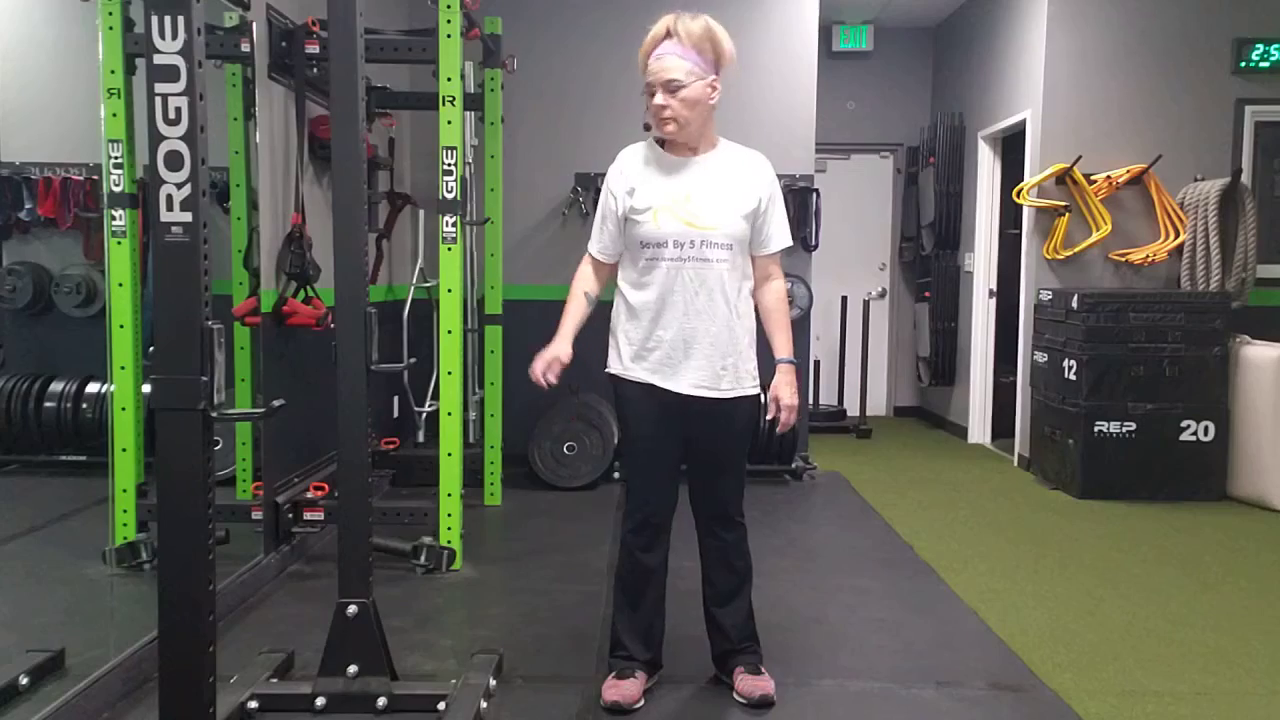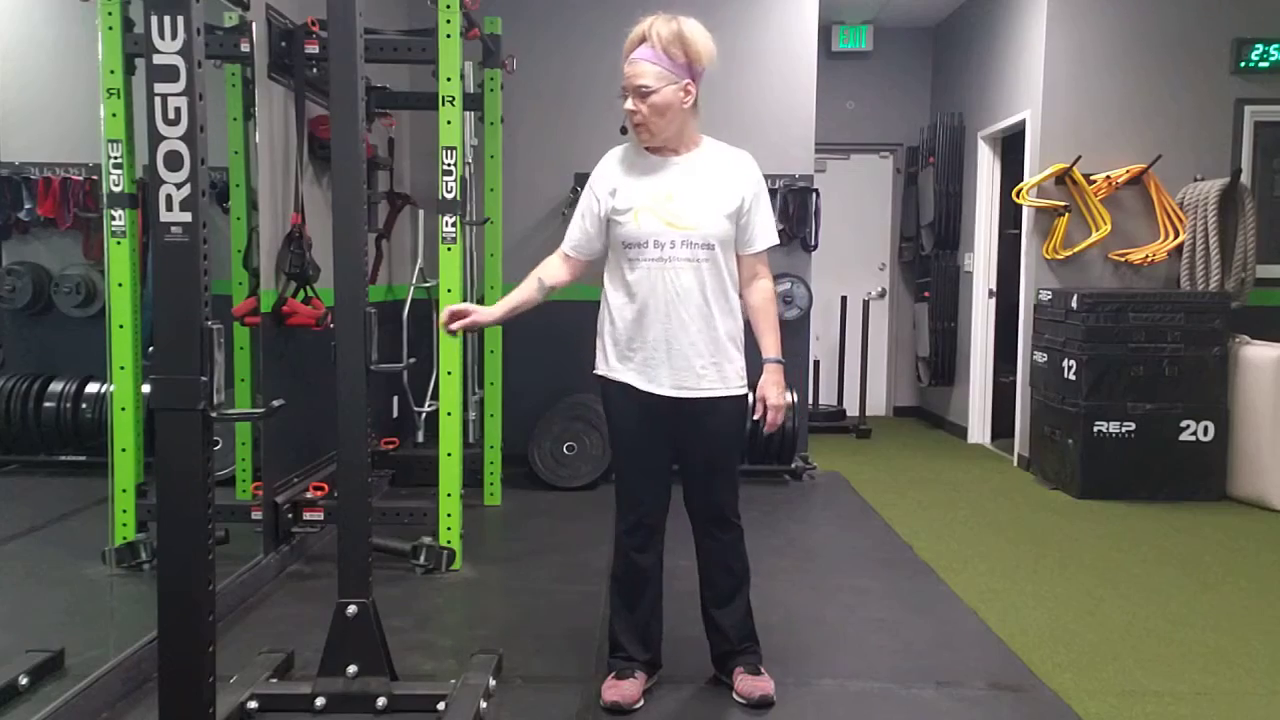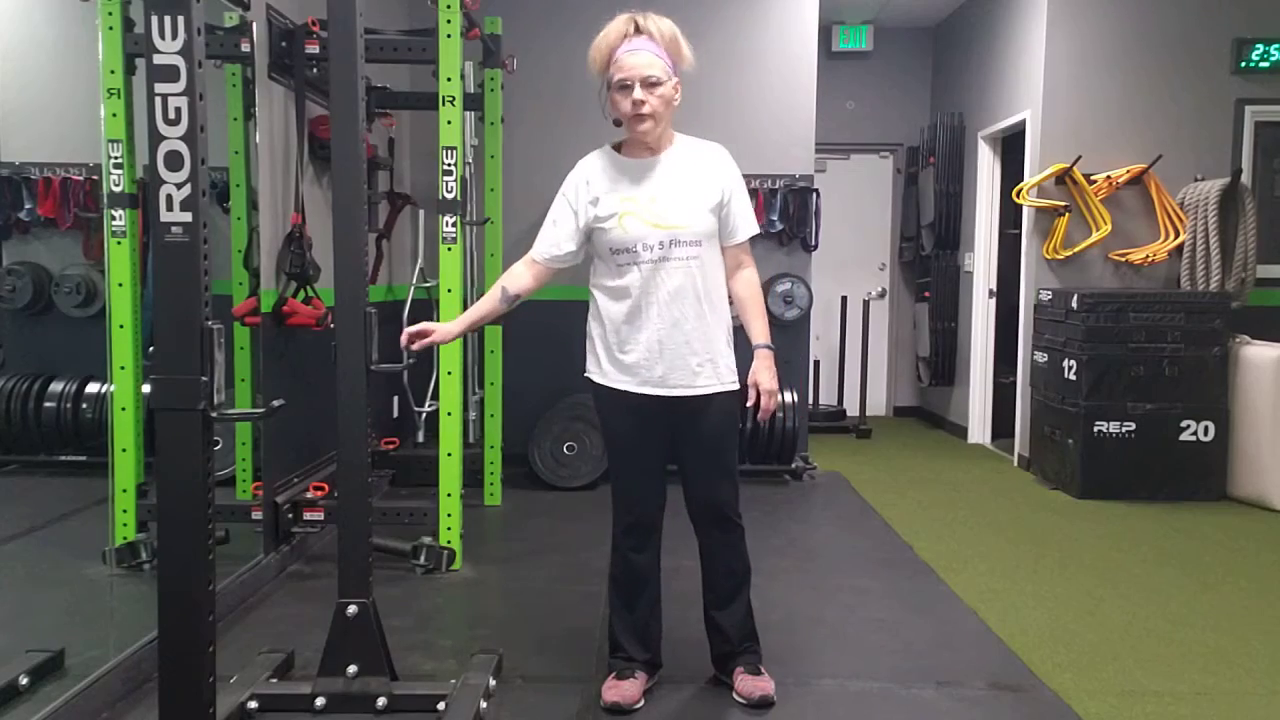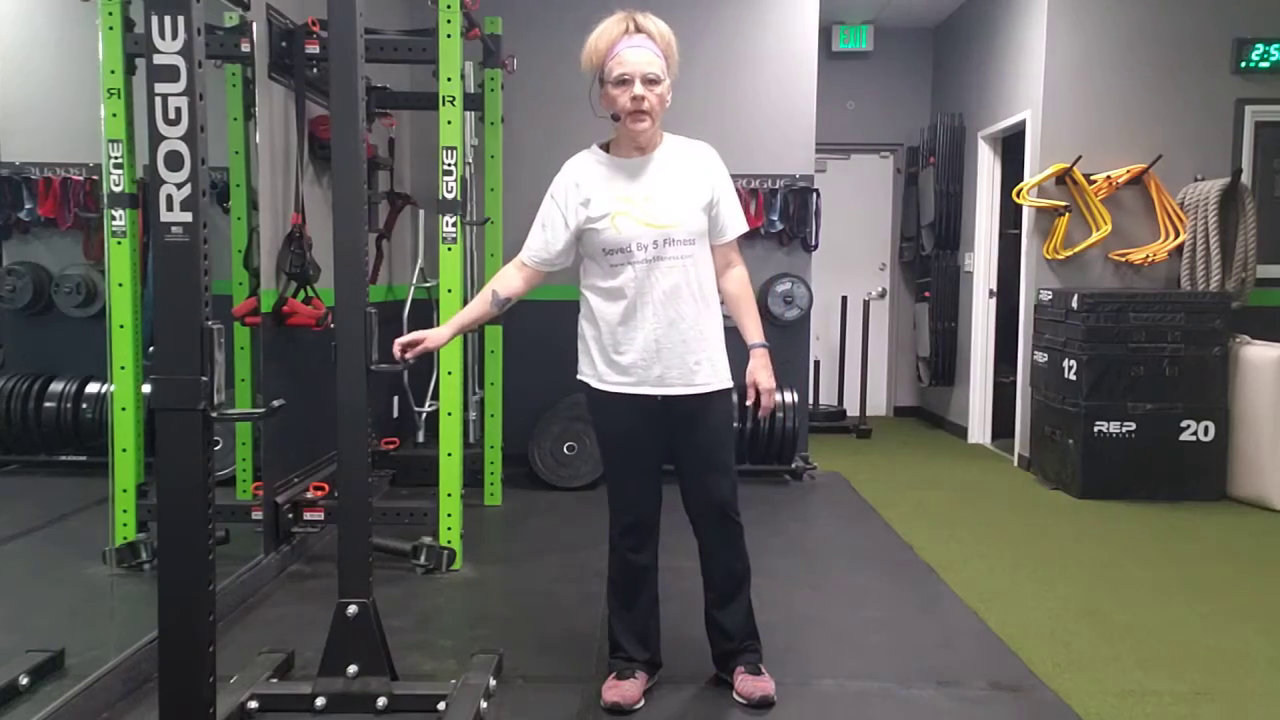
dt=0.3s
person 1, frame 1
left shoulder: (750, 172)
right shoulder: (631, 167)
left elbow: (767, 280)
right elbow: (597, 267)
left wrist: (786, 365)
right wrist: (563, 339)
left hip: (724, 383)
right hip: (644, 378)
left knee: (723, 521)
right knee: (645, 522)
left ankle: (738, 655)
right ankle: (632, 658)
person 1, frame 2
left shoulder: (735, 170)
right shoulder: (615, 170)
left elbow: (755, 279)
right elbow: (567, 262)
left wrist: (772, 365)
right wrist: (496, 311)
left hip: (713, 384)
right hip: (633, 380)
left knee: (719, 521)
right knee: (638, 523)
left ankle: (740, 655)
right ankle: (633, 658)
person 1, frame 3
left shoulder: (712, 164)
right shoulder: (591, 176)
left elbow: (739, 268)
right elbow: (534, 267)
left wrist: (762, 352)
right wrist: (457, 324)
left hip: (706, 381)
right hip: (625, 382)
left knee: (719, 519)
right knee: (635, 525)
left ankle: (739, 655)
right ankle: (633, 659)
person 1, frame 4
left shoulder: (700, 163)
right shoulder: (581, 176)
left elbow: (728, 266)
right elbow: (525, 270)
left wrist: (758, 349)
right wrist: (447, 329)
left hip: (701, 379)
right hip: (619, 383)
left knee: (718, 517)
right knee: (632, 526)
left ankle: (740, 655)
right ankle: (632, 659)
